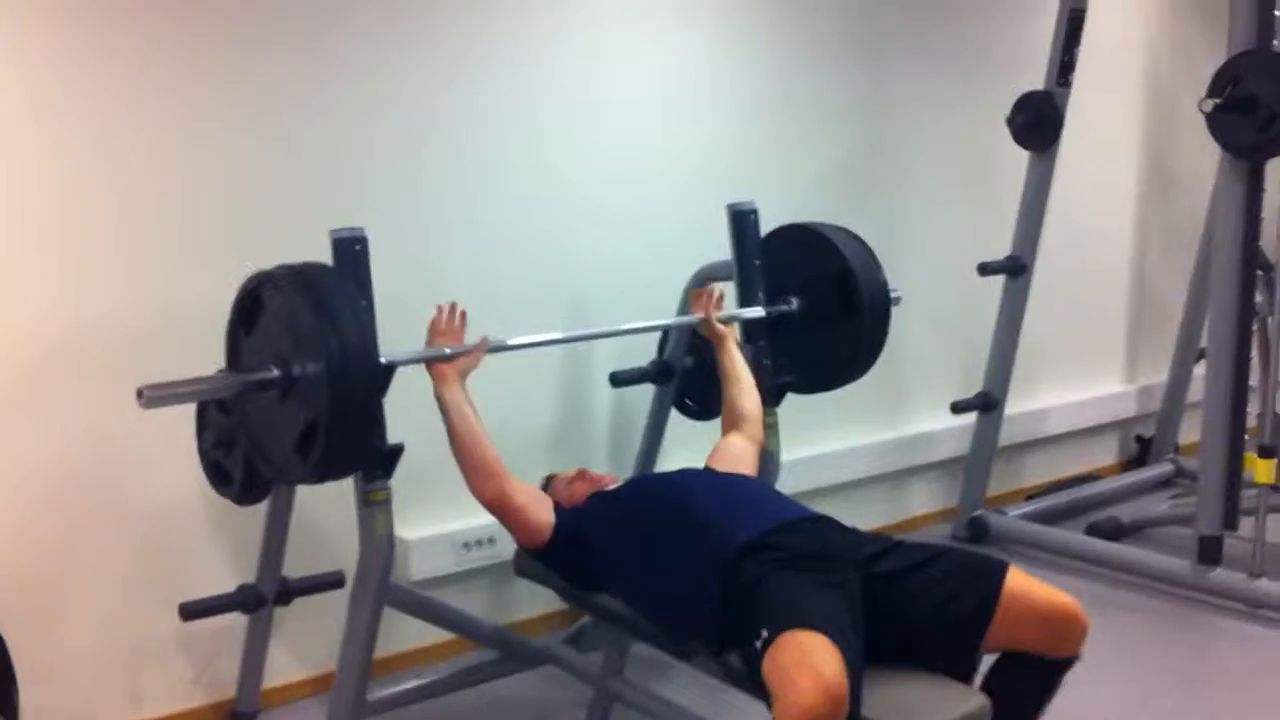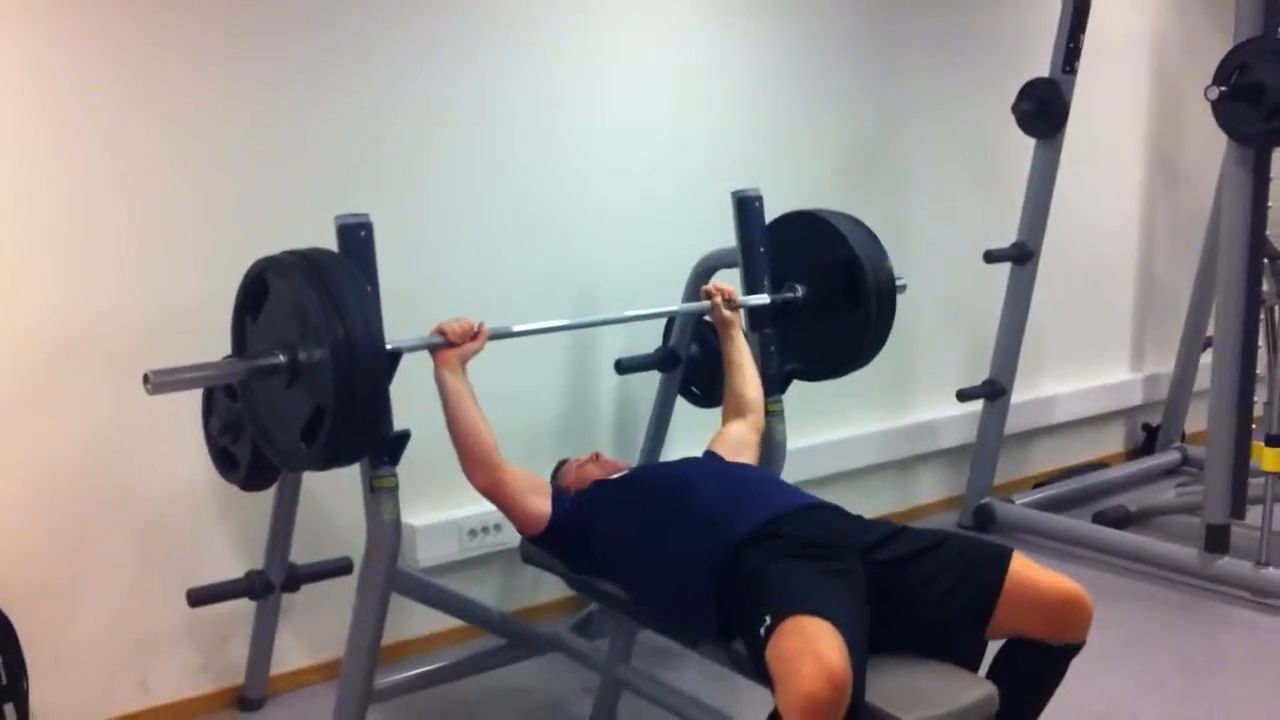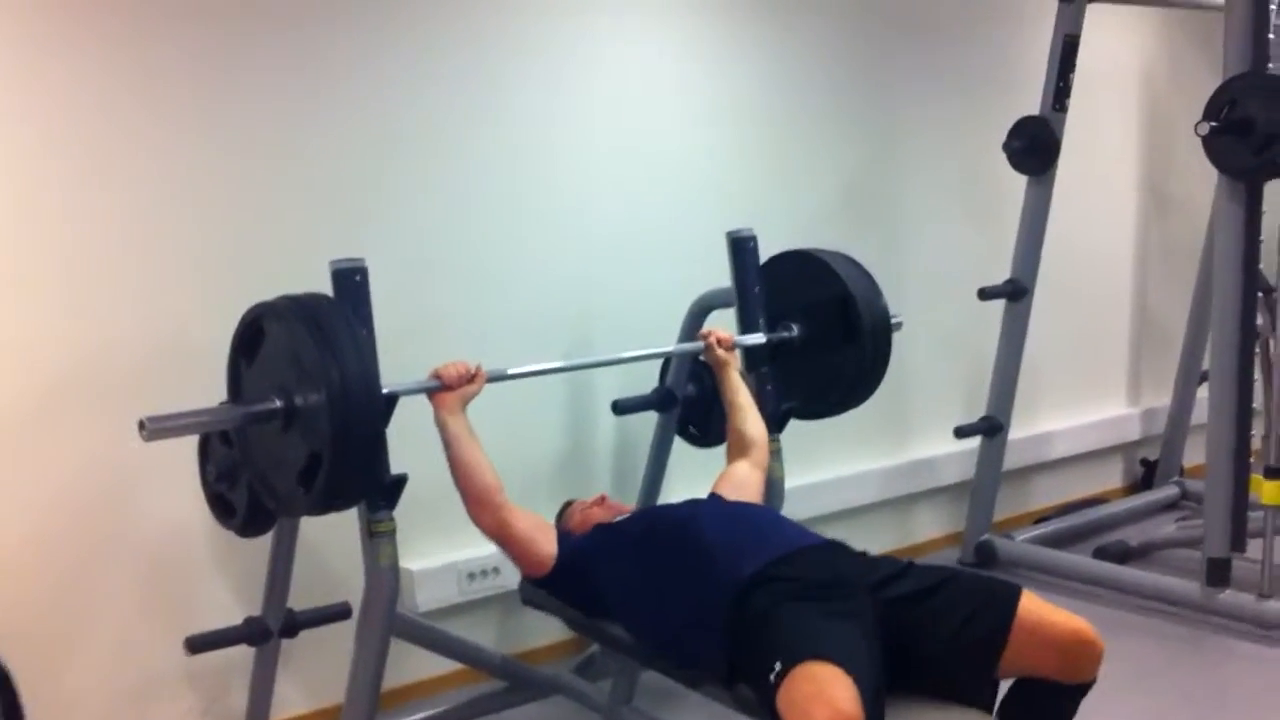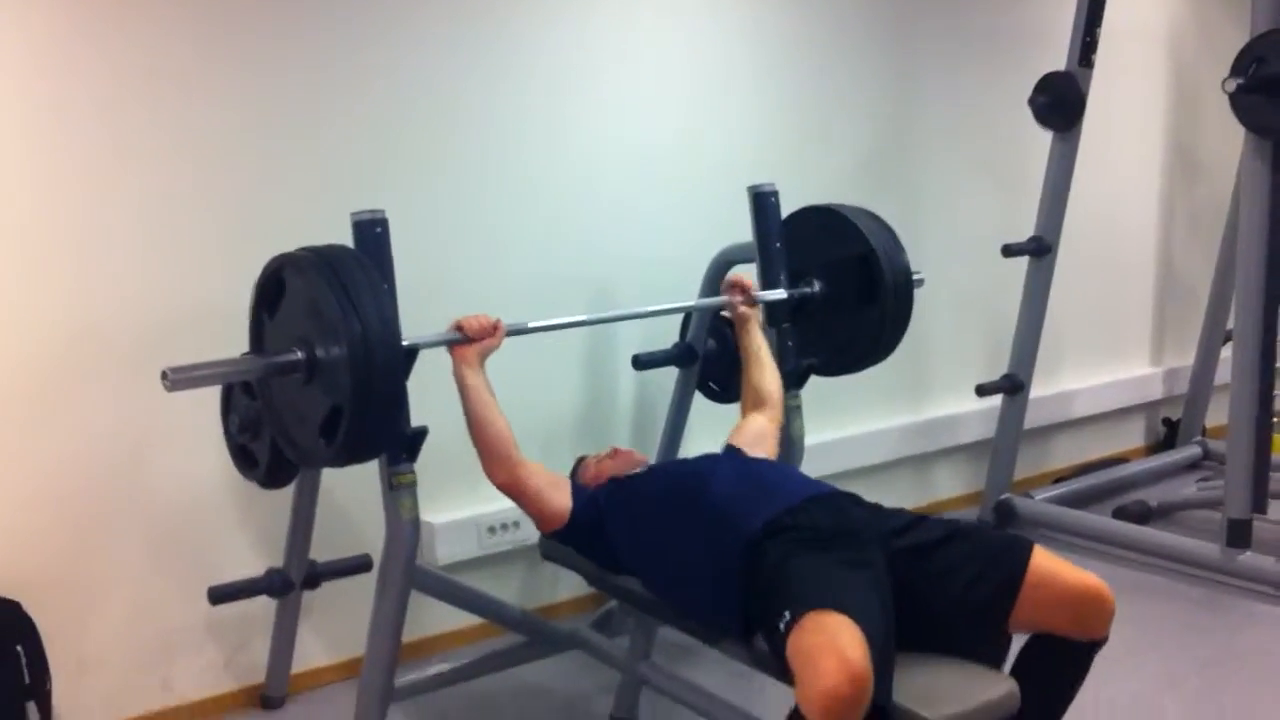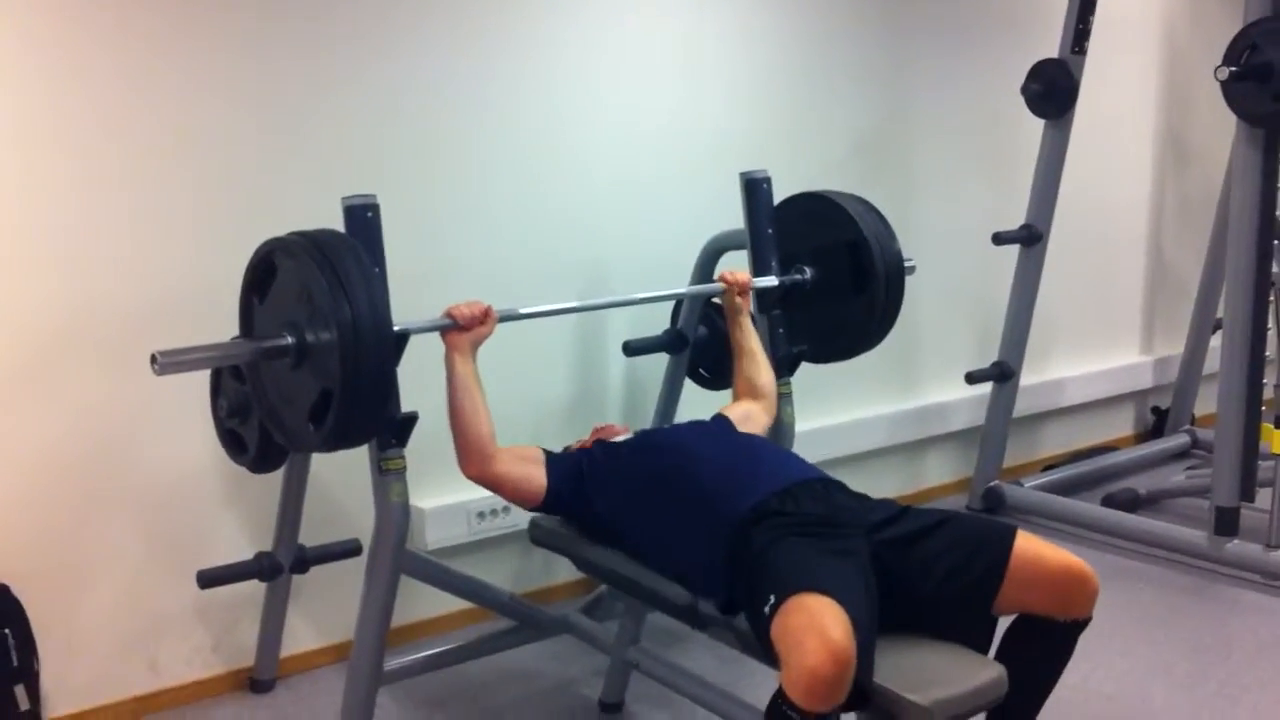
dt=1s
person 1, frame 1
left shoulder: (686, 486)
right shoulder: (579, 531)
left elbow: (746, 432)
right elbow: (496, 489)
left wrist: (723, 341)
right wrist: (450, 382)
left hip: (841, 548)
right hip: (759, 576)
left knee: (1061, 624)
person 1, frame 2
left shoulder: (697, 473)
right shoulder: (580, 517)
left elbow: (746, 418)
right elbow: (490, 474)
left wrist: (729, 330)
right wrist: (450, 368)
left hip: (846, 535)
right hip: (761, 564)
left knee: (1065, 608)
person 1, frame 3
left shoulder: (699, 519)
right shoulder: (586, 561)
left elbow: (751, 454)
right elbow: (496, 516)
left wrist: (726, 369)
right wrist: (450, 412)
left hip: (851, 574)
right hip: (769, 604)
left knee: (1075, 648)
person 1, frame 4
left shoulder: (715, 467)
right shoulder: (601, 513)
left elbow: (765, 413)
right elbow: (510, 473)
left wrist: (747, 325)
right wrist: (469, 366)
left hip: (865, 526)
right hip: (782, 557)
left knee: (1087, 603)
person 1, frame 5
left shoulder: (695, 442)
right shoulder: (582, 476)
left elbow: (758, 402)
right elbow: (484, 462)
left wrist: (738, 315)
right wrist: (461, 353)
left hip: (848, 511)
right hip: (767, 539)
left knee: (1070, 585)
right knee: (823, 664)
